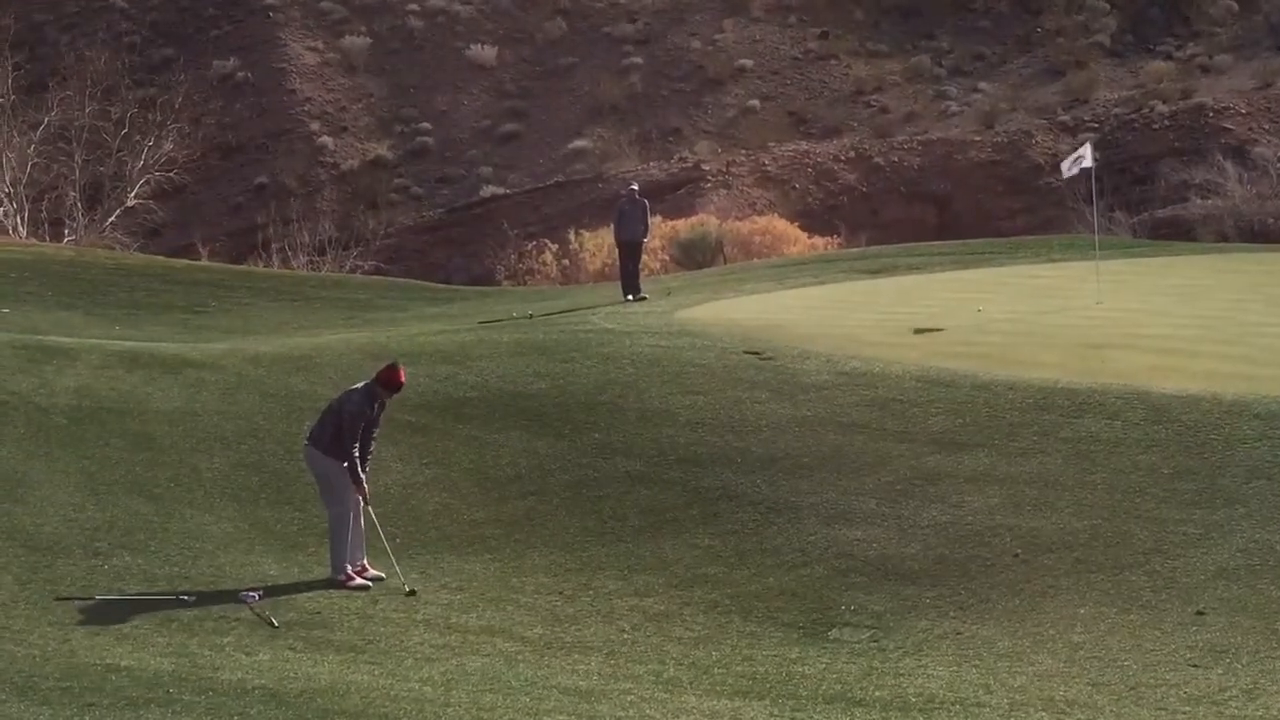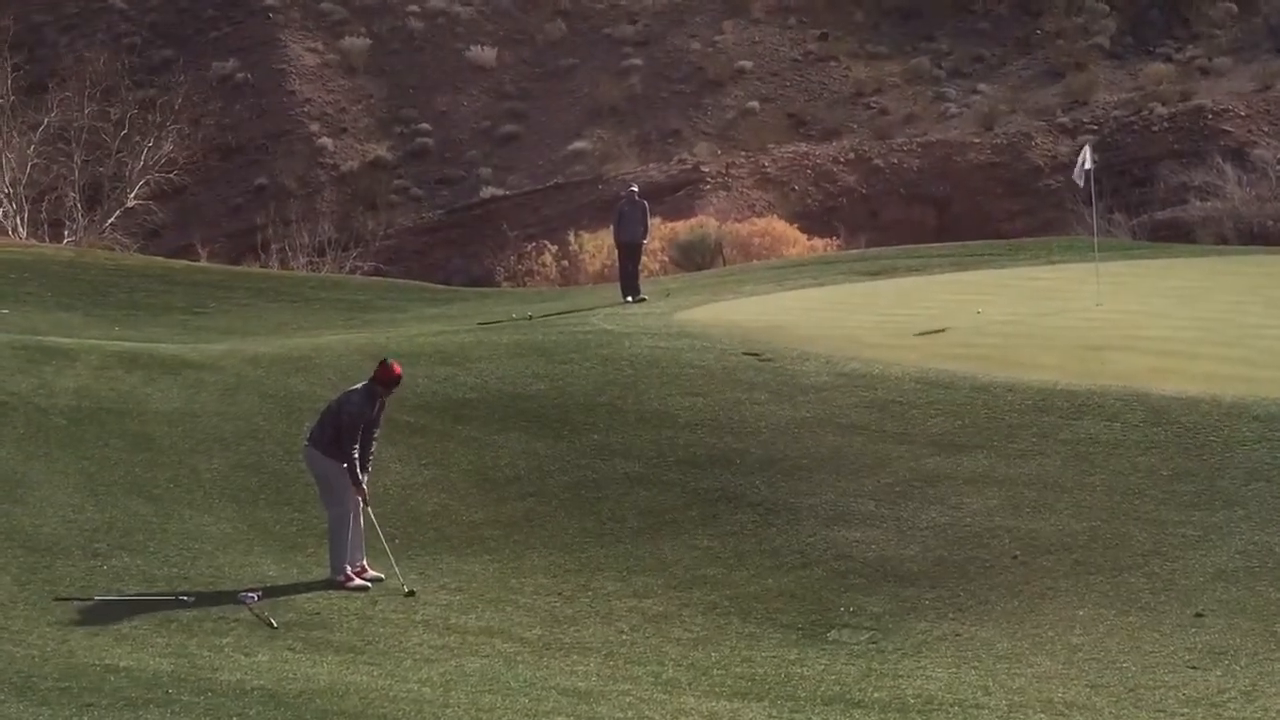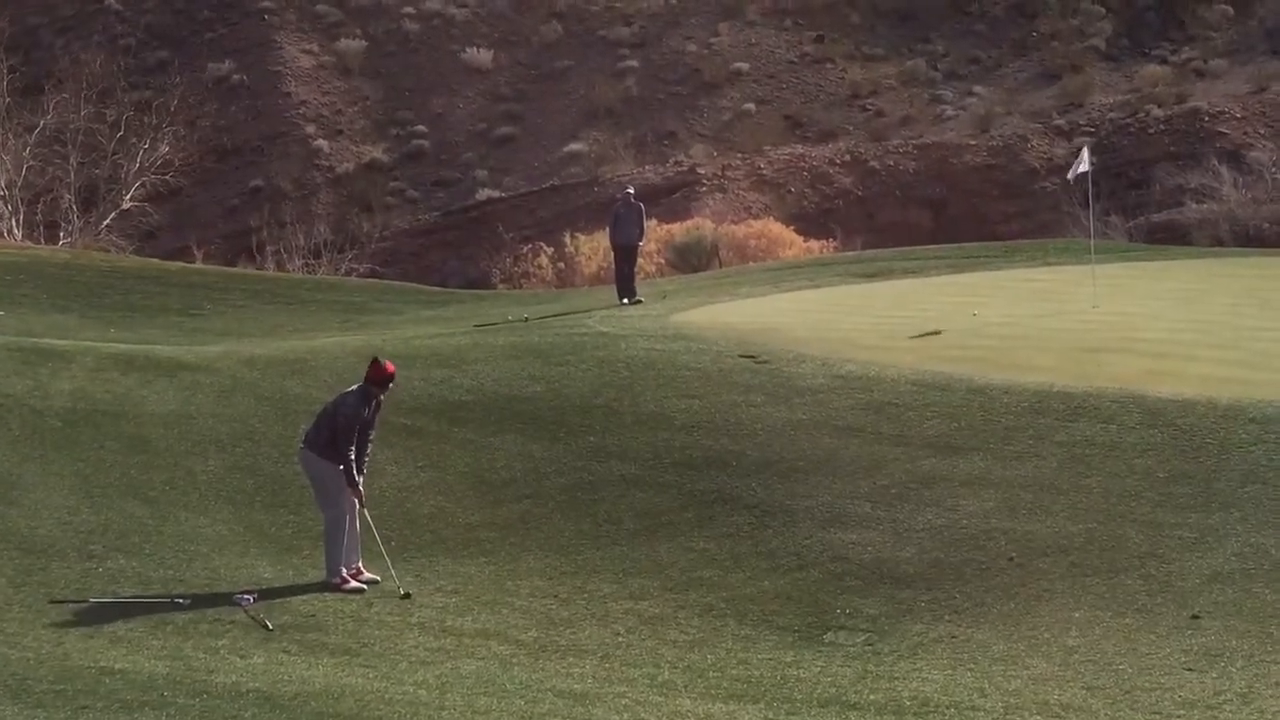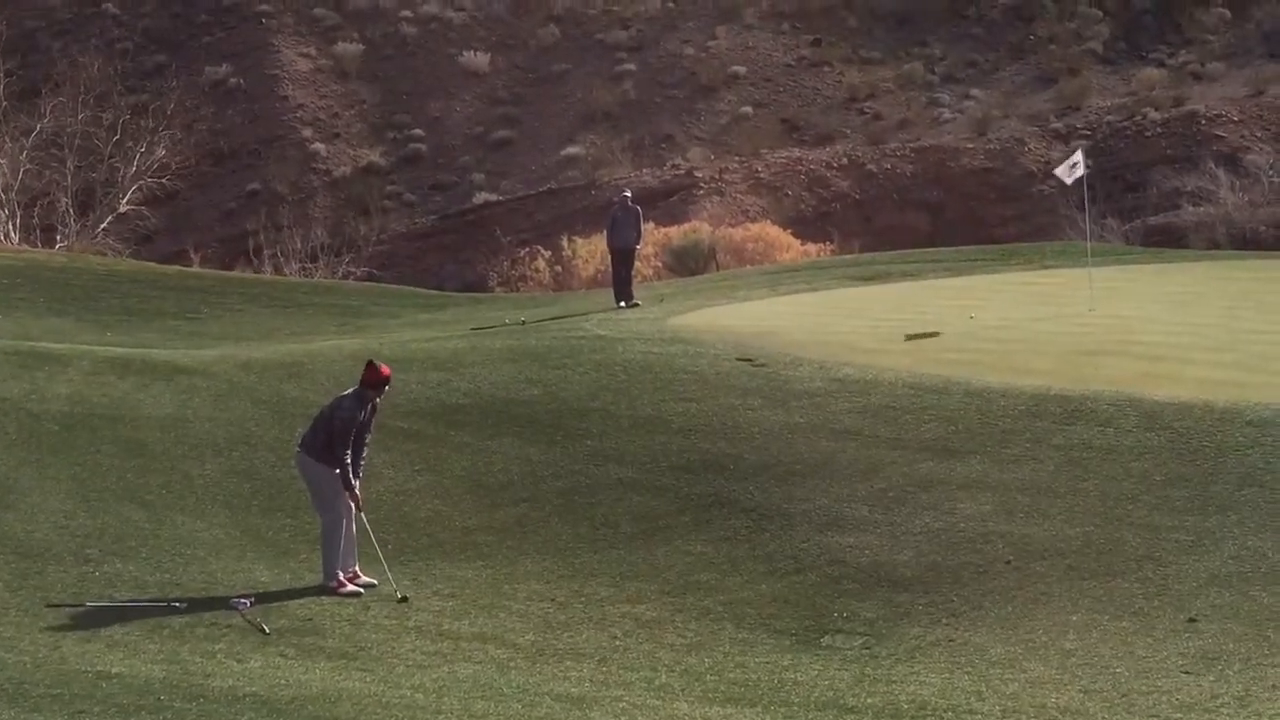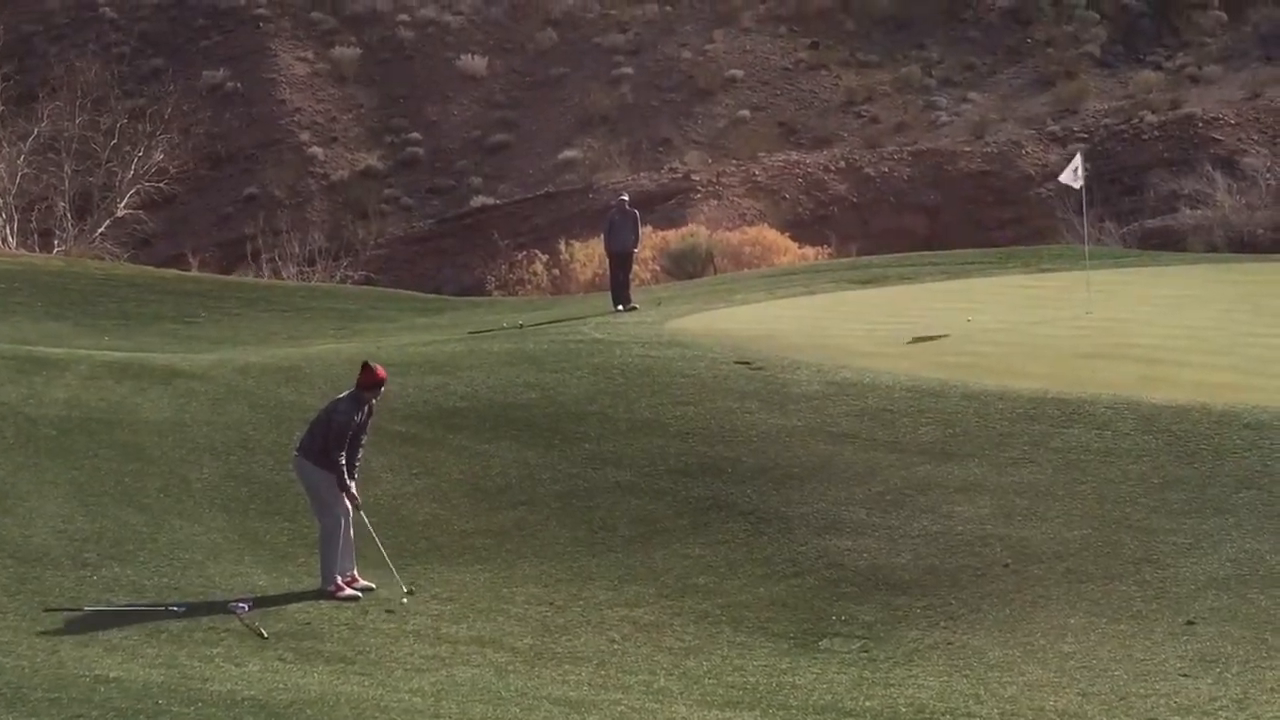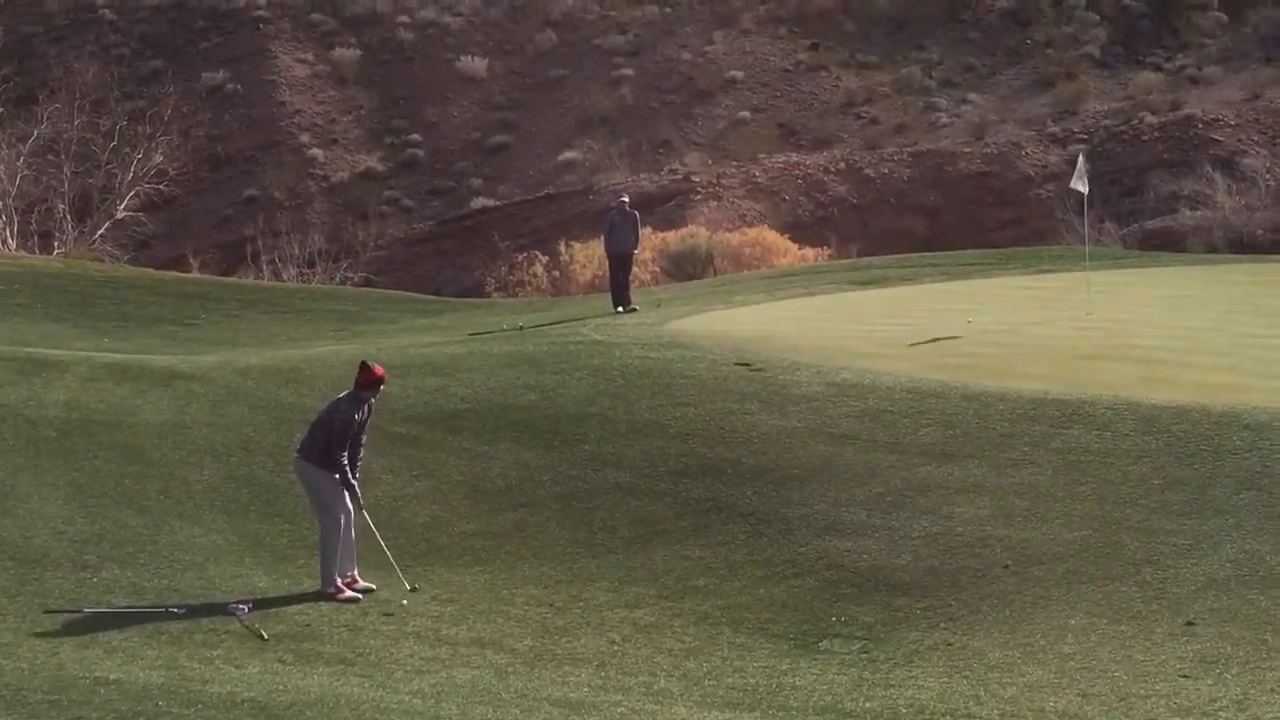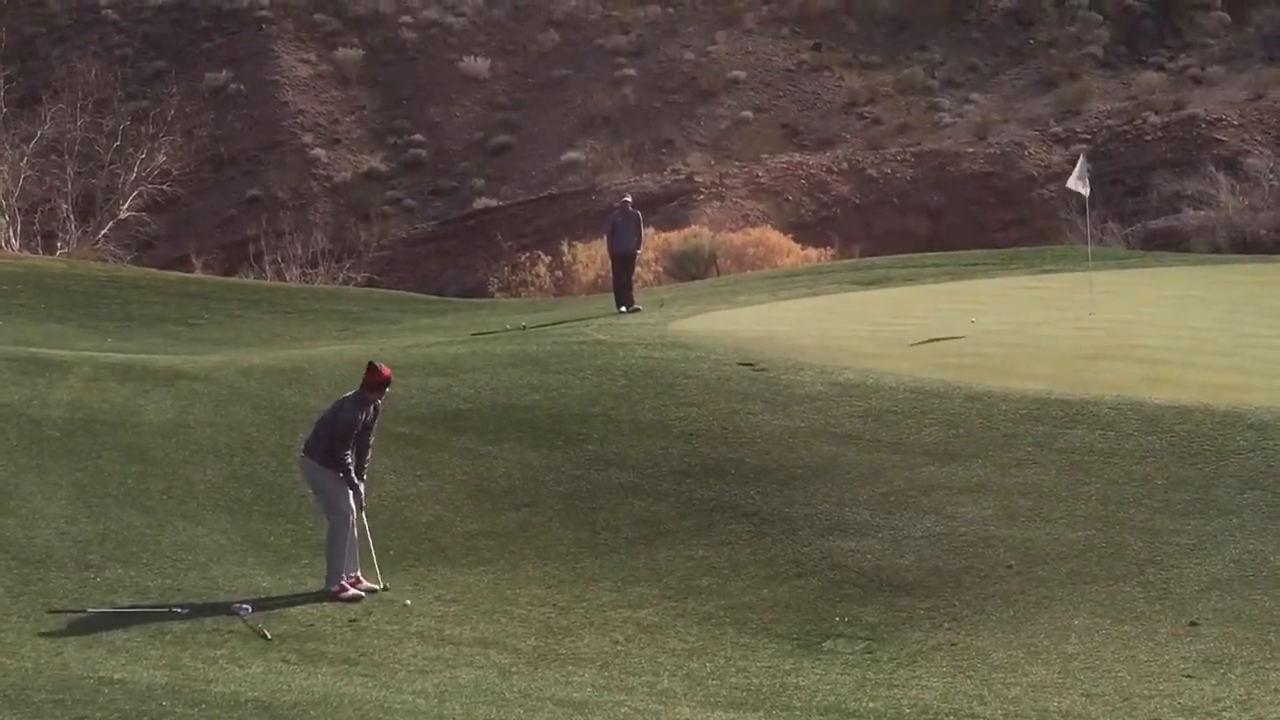
dt=0.3s
person 1, frame 1
left shoulder: (378, 401)
right shoulder: (356, 402)
left elbow: (369, 438)
right elbow: (351, 445)
left wrist: (363, 473)
right wrist: (358, 480)
left hip: (338, 453)
right hip: (322, 452)
left knee: (355, 505)
right knee: (342, 509)
left ankle: (357, 563)
right ankle: (341, 571)
person 1, frame 2
left shoulder: (378, 400)
right shoulder: (356, 403)
left elbow: (369, 438)
right elbow: (350, 445)
left wrist: (364, 473)
right wrist: (357, 481)
left hip: (338, 454)
right hip: (322, 453)
left knee: (354, 506)
right knee: (342, 510)
left ankle: (356, 564)
right ankle: (340, 572)
person 1, frame 3
left shoulder: (375, 401)
right shoulder: (352, 404)
left elbow: (365, 439)
right elbow: (346, 447)
left wrist: (360, 475)
right wrist: (353, 482)
left hip: (334, 456)
right hip: (317, 455)
left knee: (350, 508)
right knee: (337, 512)
left ankle: (352, 566)
right ankle: (335, 575)
person 1, frame 4
left shoulder: (371, 404)
right shoulder: (348, 408)
left elbow: (361, 442)
right elbow: (342, 451)
left wrist: (356, 479)
right wrist: (350, 486)
left hip: (330, 459)
right hip: (314, 459)
left knee: (347, 511)
right knee: (335, 515)
left ankle: (349, 570)
right ankle: (333, 578)
person 1, frame 5
left shoulder: (367, 406)
right shoulder: (345, 411)
left elbow: (357, 445)
right elbow: (336, 453)
left wrist: (352, 479)
right wrist: (346, 487)
left hip: (328, 463)
right hip: (312, 463)
left knee: (345, 514)
right knee: (333, 519)
left ankle: (347, 574)
right ankle: (331, 582)
person 1, frame 6
left shoulder: (366, 405)
right shoulder: (346, 411)
left elbow: (357, 444)
right elbow: (339, 454)
left wrist: (354, 478)
right wrist: (350, 486)
left hip: (329, 464)
right hip: (313, 465)
left knee: (346, 514)
right knee: (333, 521)
left ankle: (347, 575)
right ankle: (330, 584)
person 1, frame 7
left shoulder: (373, 406)
right shoulder: (350, 410)
left elbow: (364, 444)
right elbow: (342, 453)
left wrist: (360, 479)
right wrist: (354, 485)
left hip: (334, 463)
right hip: (318, 463)
left knee: (349, 516)
right knee: (340, 518)
left ankle: (350, 575)
right ankle: (335, 582)
